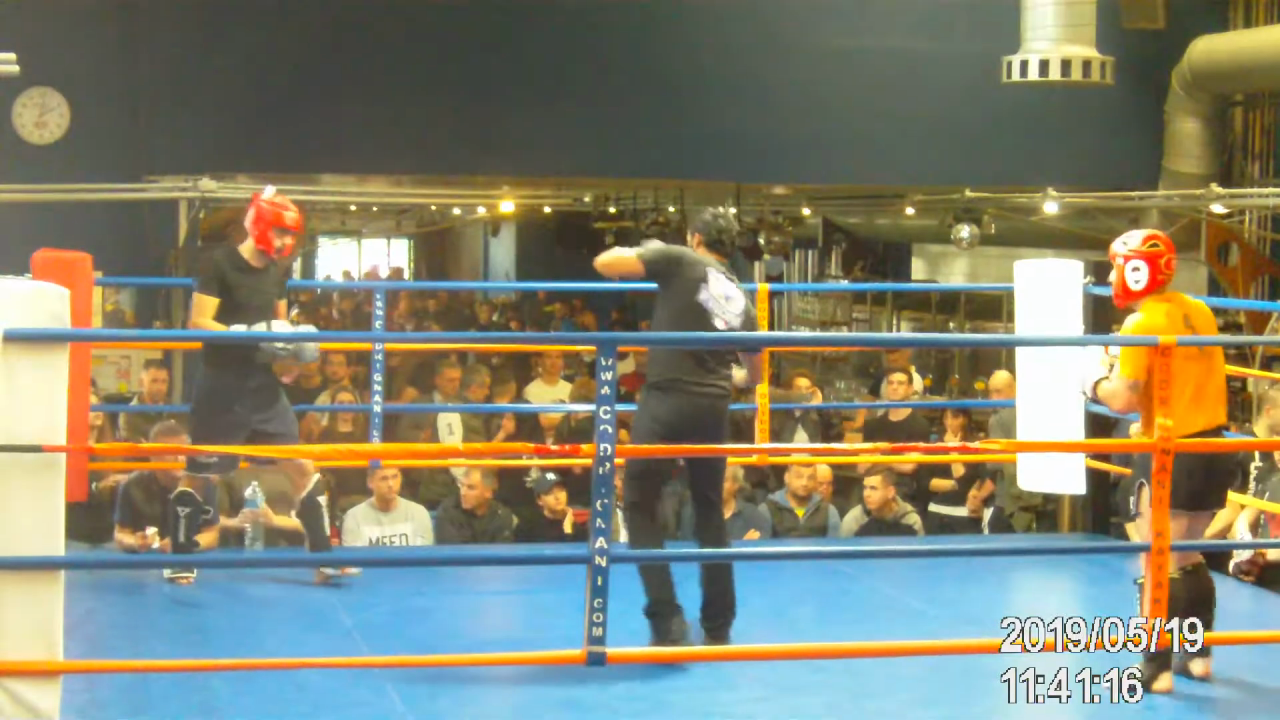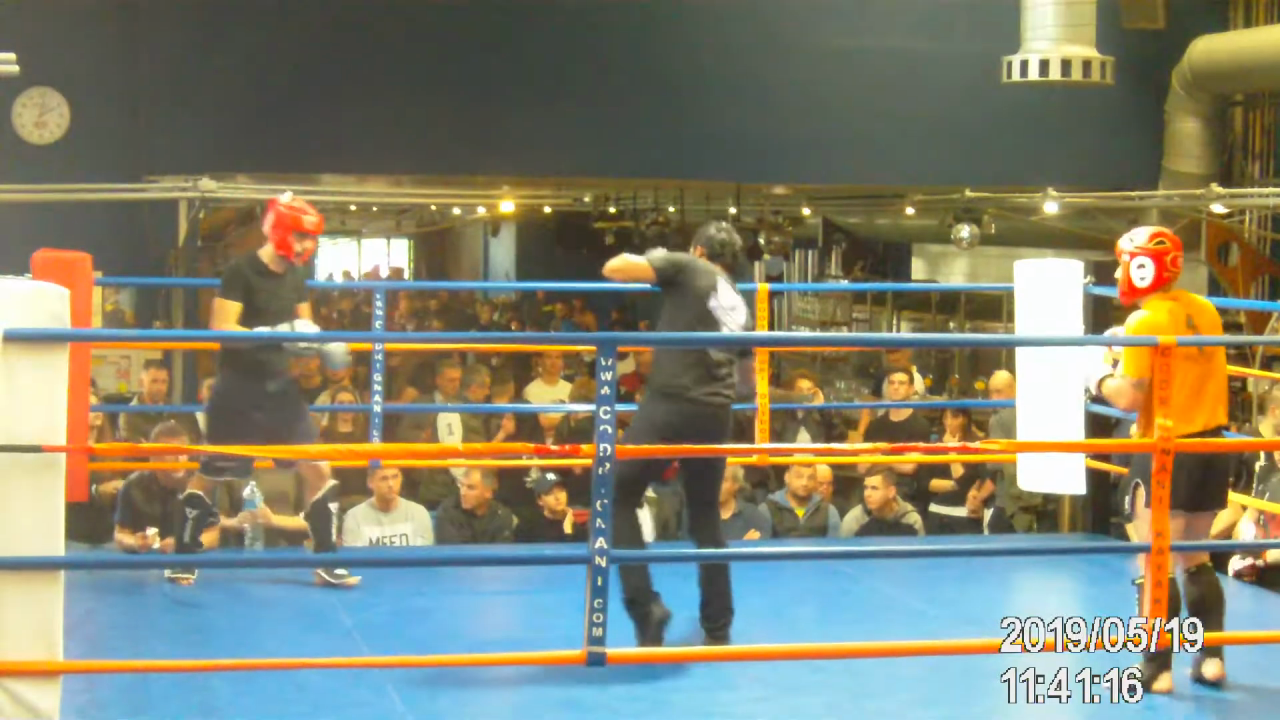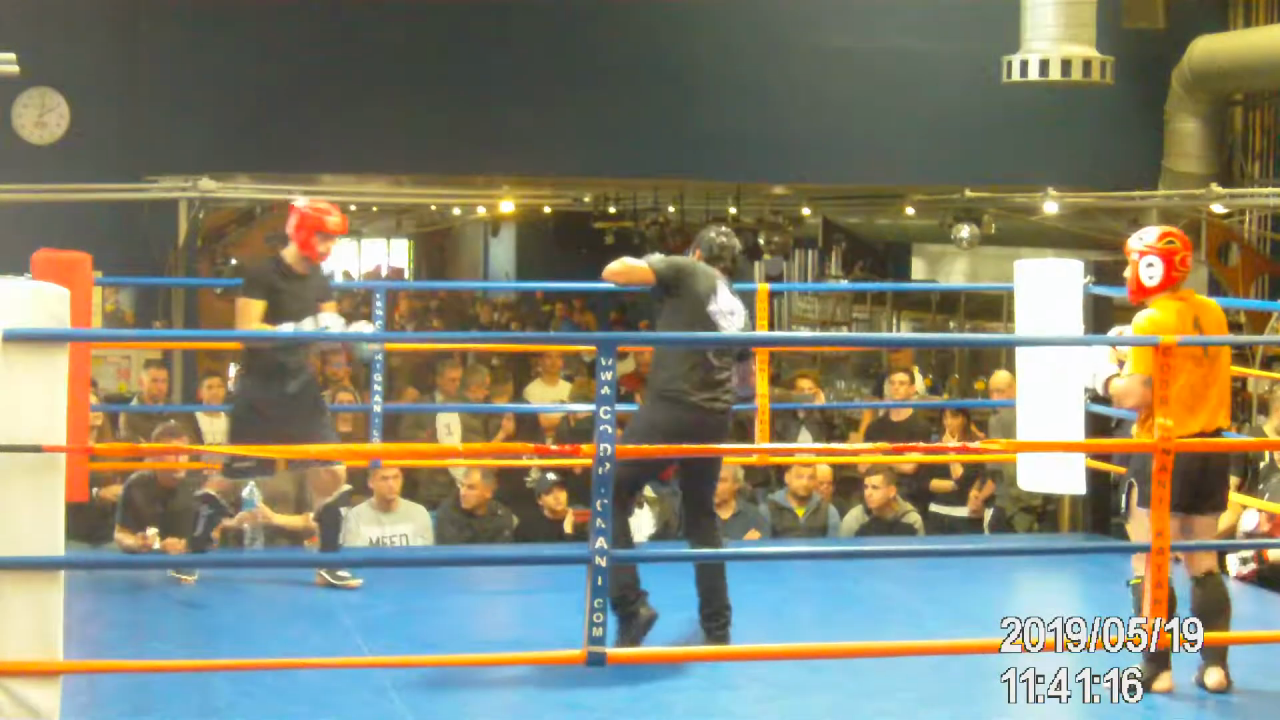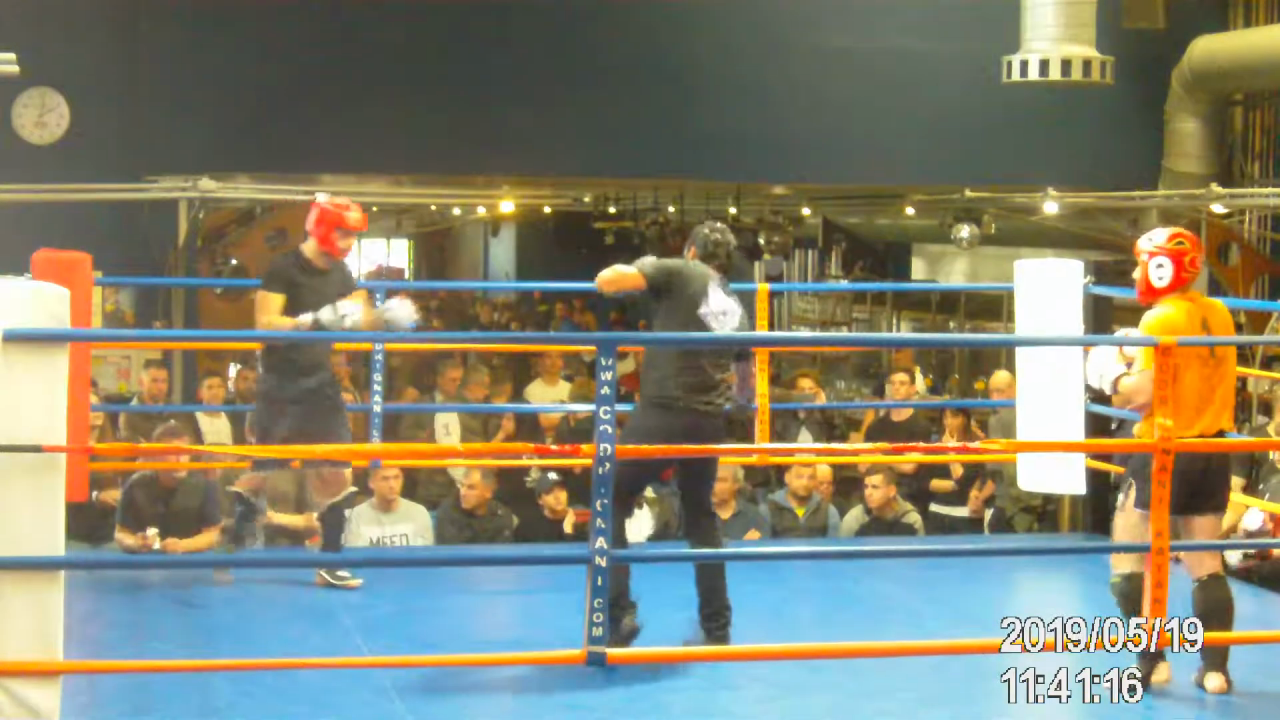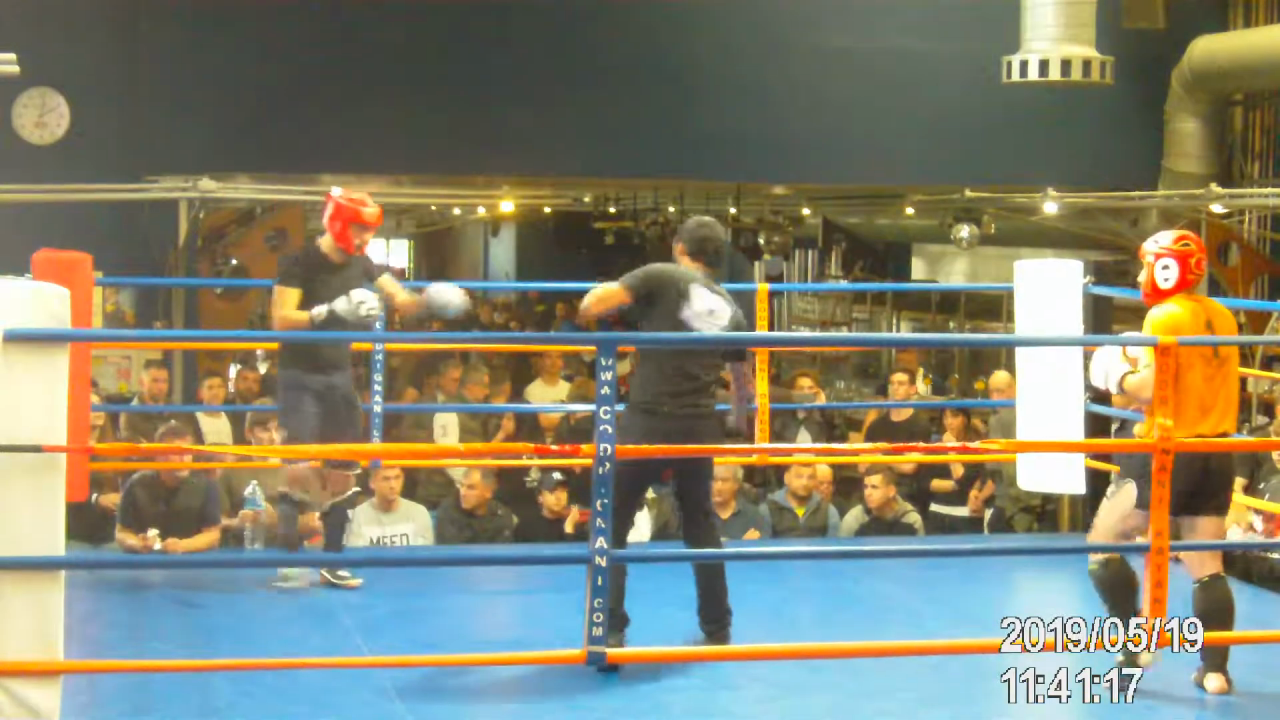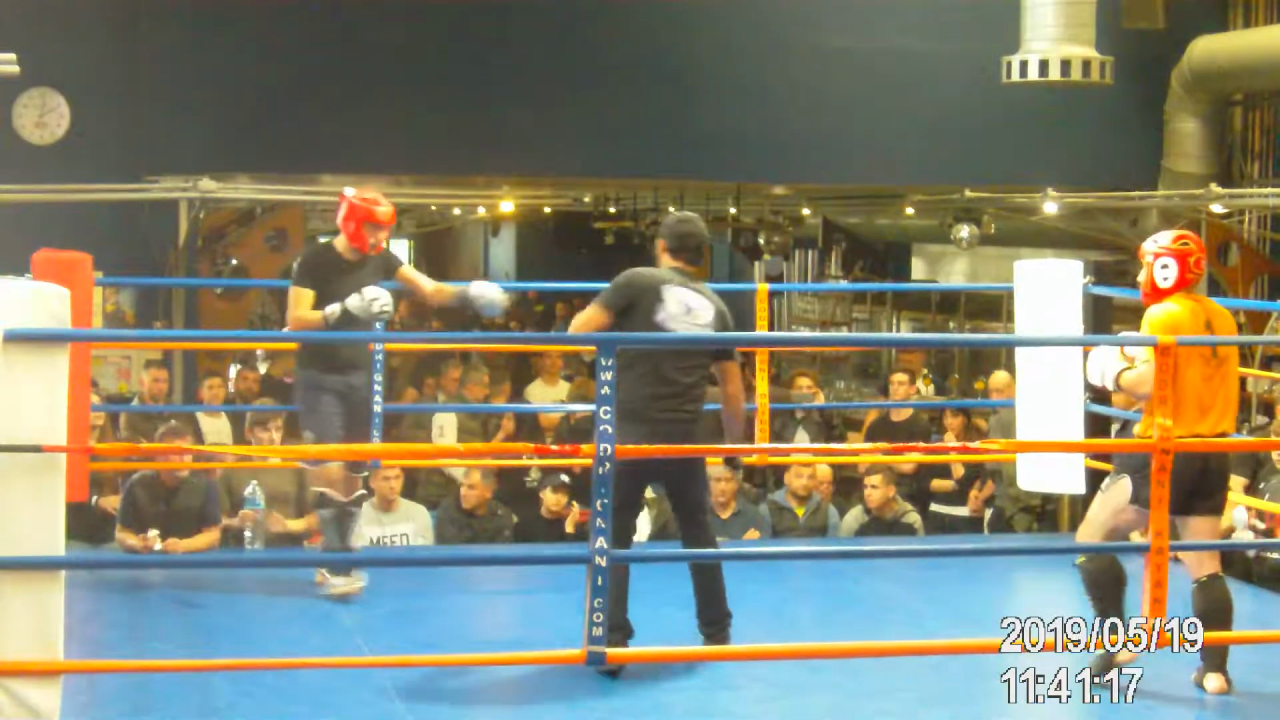
dt=0.1s
person 1, frame 1
left shoulder: (1141, 325)
right shoulder: (1198, 311)
left elbow: (1124, 400)
left wrist: (1095, 378)
left hip: (1171, 454)
right hip: (1212, 448)
right knee: (1188, 556)
left ankle: (1156, 667)
right ankle: (1198, 654)
person 1, frame 2
left shoulder: (1144, 321)
right shoulder: (1205, 310)
left elbow: (1128, 397)
left wrist: (1100, 376)
left hip: (1167, 453)
right hip: (1211, 447)
right knee: (1197, 559)
left ankle: (1157, 668)
right ankle: (1210, 657)
person 1, frame 3
left shoulder: (1151, 320)
right shoulder: (1211, 312)
left elbow: (1137, 396)
left wrist: (1107, 376)
right hip: (1210, 450)
left knee: (1148, 566)
right knee: (1203, 564)
left ankle: (1156, 669)
right ankle: (1215, 665)
person 1, frame 4
left shoulder: (1160, 318)
right shoulder: (1219, 314)
left elbow: (1146, 393)
left wrist: (1112, 376)
right wrist: (1141, 361)
right hip: (1212, 453)
left knee: (1127, 562)
right knee: (1207, 567)
left ankle: (1152, 661)
right ankle: (1215, 668)
person 1, frame 5
left shoulder: (1164, 317)
right shoulder: (1222, 317)
left elbow: (1152, 390)
left wrist: (1117, 375)
right wrist: (1143, 361)
left hip: (1166, 453)
right hip: (1214, 454)
left knee: (1103, 546)
right knee: (1208, 567)
right ankle: (1215, 669)
person 1, frame 6
left shoulder: (1164, 315)
right shoulder: (1222, 317)
left elbow: (1148, 386)
left wrist: (1114, 372)
right wrist: (1140, 358)
right hip: (1210, 453)
left knee: (1092, 539)
right knee: (1205, 567)
right ankle: (1215, 668)
person 2, frame 1
left shoulder: (678, 260)
right shoulder: (741, 299)
left elbow: (606, 264)
right elbow: (753, 374)
left wrist: (643, 250)
left hip: (665, 402)
right hip: (713, 410)
left knee: (640, 509)
right knee: (710, 514)
left ankle: (667, 619)
right ankle: (718, 625)
person 2, frame 2
left shoulder: (685, 267)
right shoulder: (742, 307)
left elbow: (613, 269)
right elbow: (743, 370)
left wrist: (652, 258)
left hip: (668, 406)
right hip: (716, 417)
left knee: (617, 499)
right knee: (706, 518)
left ankle: (644, 604)
right ankle: (718, 625)
person 2, frame 3
left shoulder: (685, 271)
right shoulder: (740, 310)
left elbow: (613, 273)
left wrist: (652, 264)
left hip: (667, 410)
right hip: (714, 420)
left knee: (612, 498)
right knee: (702, 519)
left ankle: (631, 605)
right ankle: (717, 624)
person 2, frame 4
left shoulder: (676, 272)
right shoulder: (737, 312)
left elbow: (605, 282)
left wrist: (639, 269)
right wrist: (728, 397)
left hip: (658, 418)
right hip: (707, 426)
left knee: (610, 511)
right knee: (702, 524)
left ankle: (618, 615)
right ankle: (717, 625)
person 2, frame 5
left shoulder: (660, 276)
right shoulder: (731, 309)
left elbow: (590, 307)
right elbow: (744, 383)
left wrist: (628, 293)
right wrist: (741, 416)
left hip: (646, 421)
right hip: (698, 428)
left knee: (613, 526)
right knee: (701, 525)
left ankle: (610, 630)
right ankle: (717, 626)
person 2, frame 6
left shoulder: (635, 282)
right shoulder: (716, 308)
left elbow: (577, 333)
right elbow: (733, 389)
right wrist: (735, 443)
left hip: (630, 431)
right hip: (684, 435)
left knee: (615, 537)
right knee: (698, 531)
left ankle: (613, 642)
right ankle: (716, 628)
person 3, frame 1
left shoulder: (277, 270)
right shoulder: (219, 264)
right elbow: (198, 323)
left wrist: (295, 342)
right wrist: (253, 333)
left hip: (263, 379)
right hip: (224, 391)
left knee: (301, 465)
right knee: (199, 472)
left ankle: (322, 556)
person 3, frame 2
left shoulder: (296, 275)
right shoulder: (239, 272)
right elbow: (222, 329)
left wrist: (322, 345)
right wrist: (275, 333)
left hip: (280, 384)
right hip: (238, 386)
left knee: (317, 469)
right knee: (210, 474)
left ankle: (326, 561)
right ankle: (184, 557)
person 3, frame 3
left shoulder: (318, 276)
right shoulder: (264, 273)
left elbow: (329, 323)
right elbow: (246, 330)
left wrist: (349, 335)
right wrist: (301, 330)
left hip: (302, 384)
right hip: (262, 386)
left knee: (332, 474)
right knee: (230, 476)
left ankle: (330, 563)
right ankle: (194, 552)
person 3, frame 4
left shoulder: (339, 271)
right shoulder: (283, 267)
left elbow: (361, 317)
right elbow: (266, 325)
left wrist: (388, 315)
right wrist: (319, 319)
left hip: (321, 381)
right hip: (282, 382)
left knee: (337, 474)
right knee: (263, 473)
left ankle: (330, 563)
right ankle: (231, 548)
person 3, frame 5
left shoulder: (361, 263)
right shoulder: (298, 263)
left elbow: (400, 299)
right elbow: (281, 319)
left wrist: (431, 298)
right wrist: (331, 311)
left hip: (339, 376)
right hip: (300, 377)
left knee: (343, 473)
right knee: (300, 468)
left ankle: (331, 561)
right ankle: (290, 554)
person 3, frame 6
left shoulder: (380, 259)
right shoulder: (315, 260)
left elbow: (430, 291)
right elbow: (295, 319)
left wrist: (467, 295)
right wrist: (344, 310)
left hip: (358, 377)
right hip: (318, 377)
left knee: (351, 474)
right knee: (328, 468)
left ankle: (331, 558)
right ankle: (338, 567)
